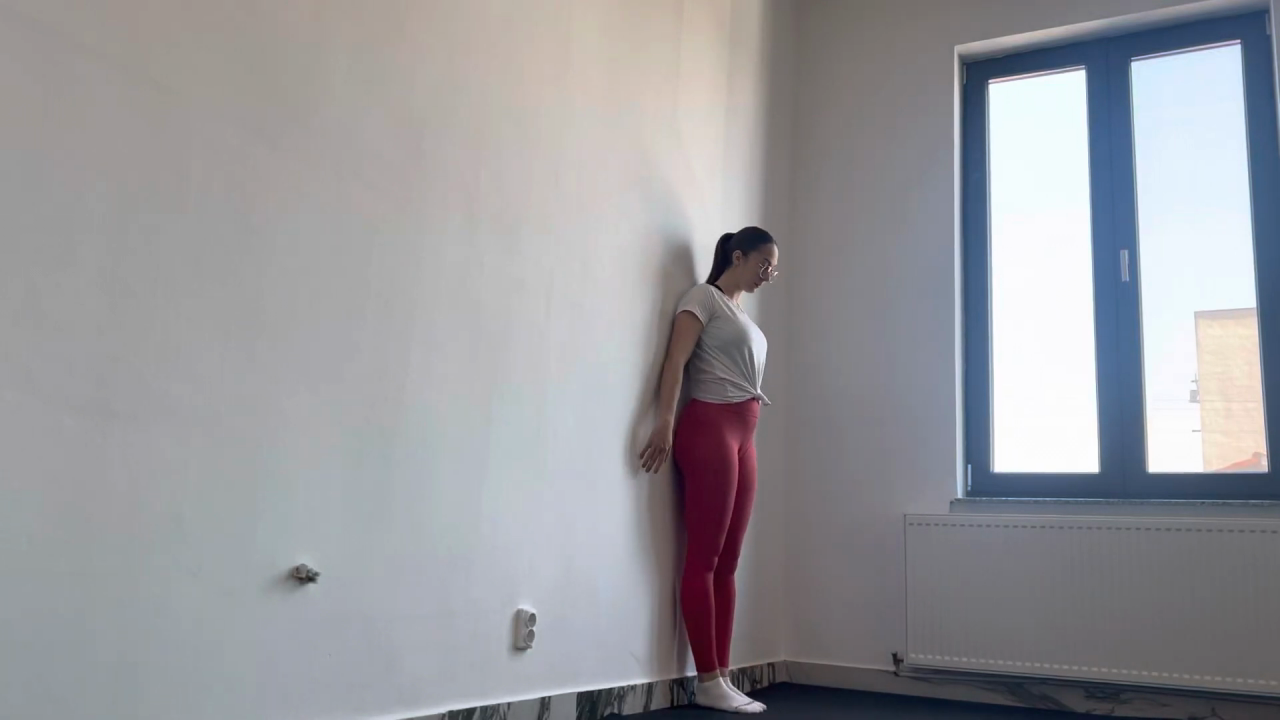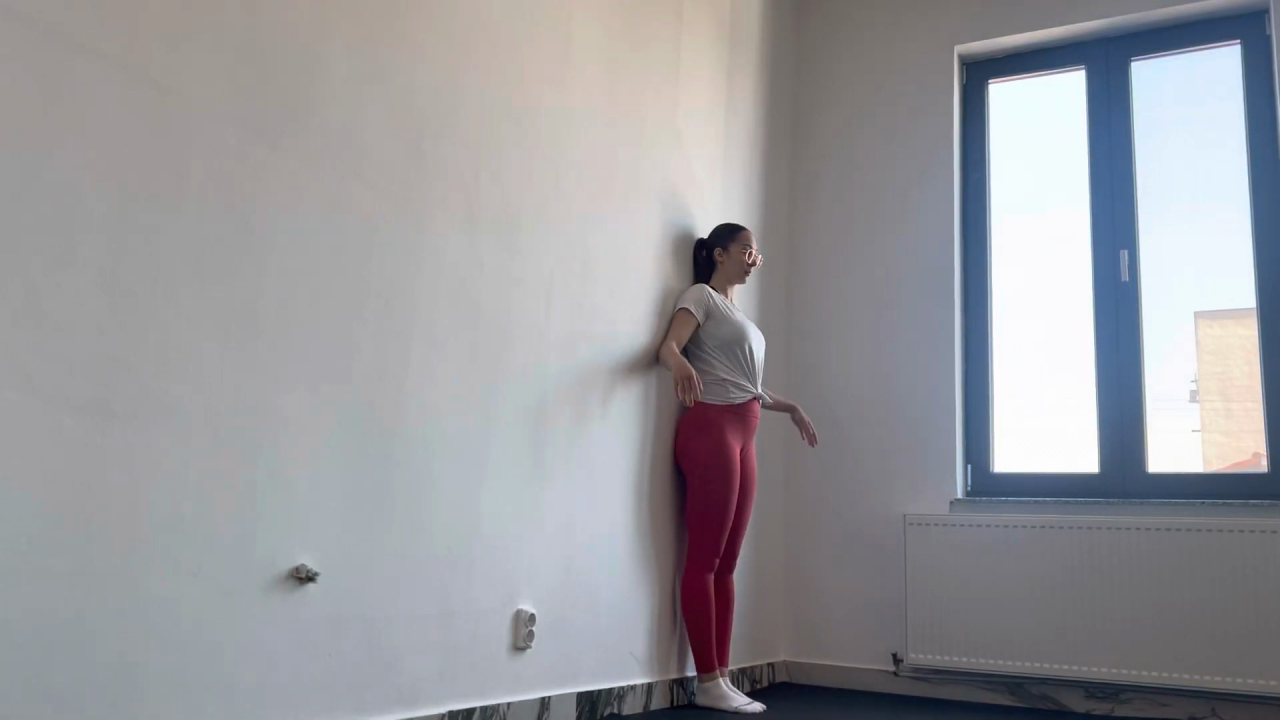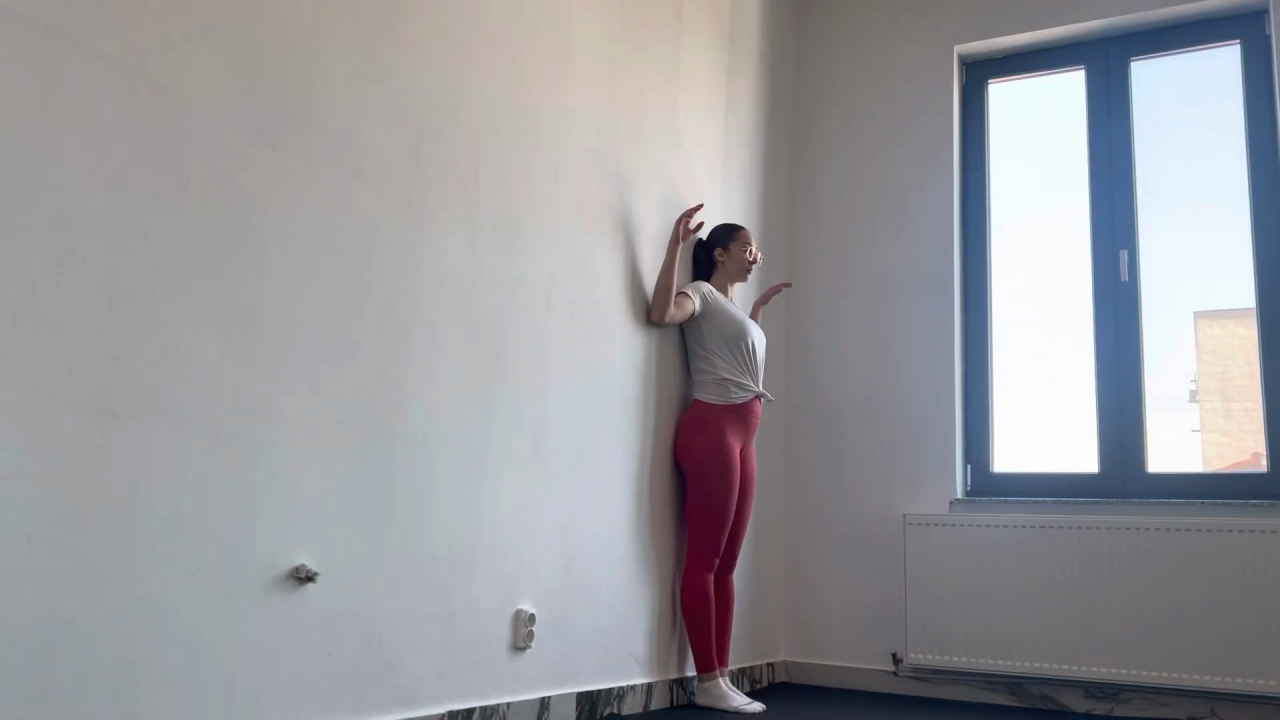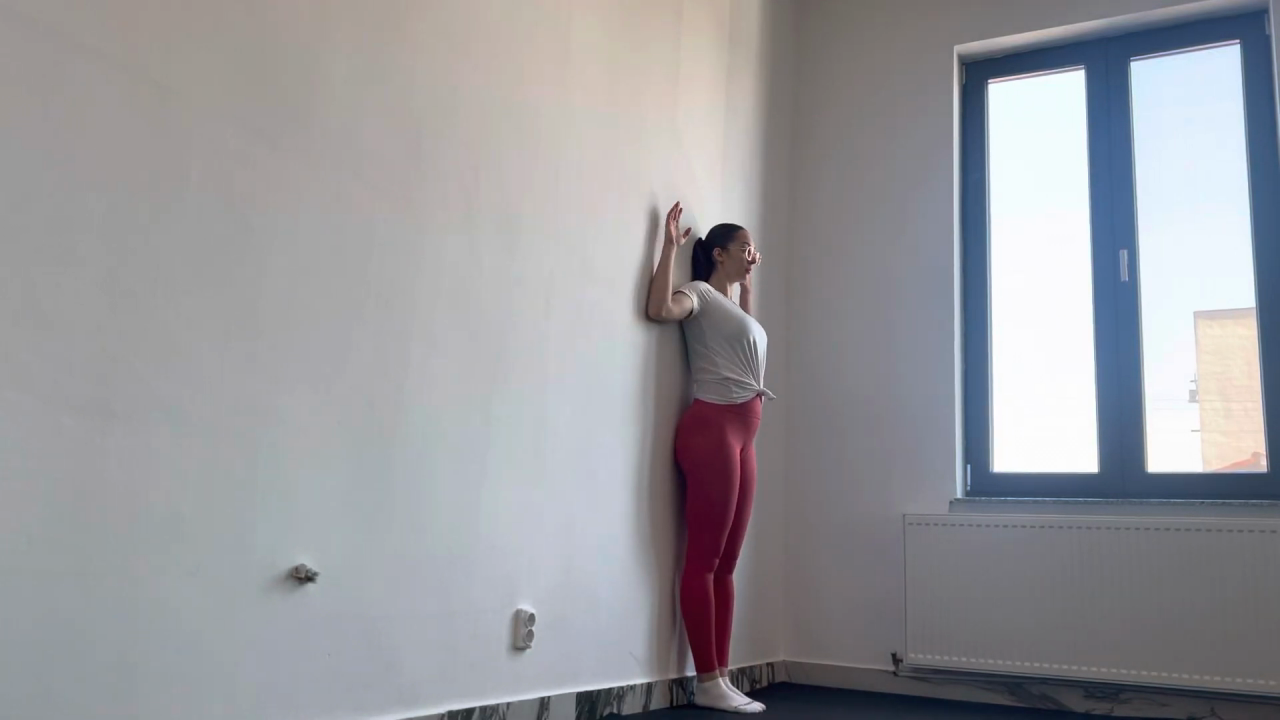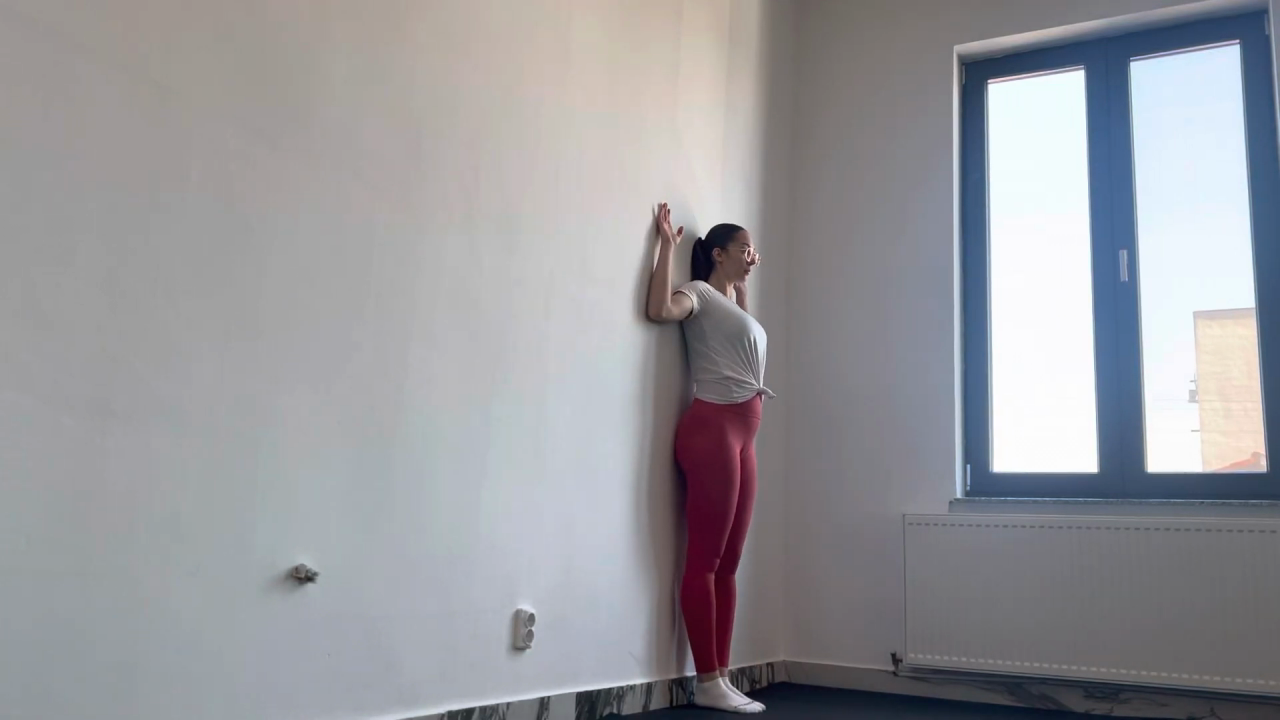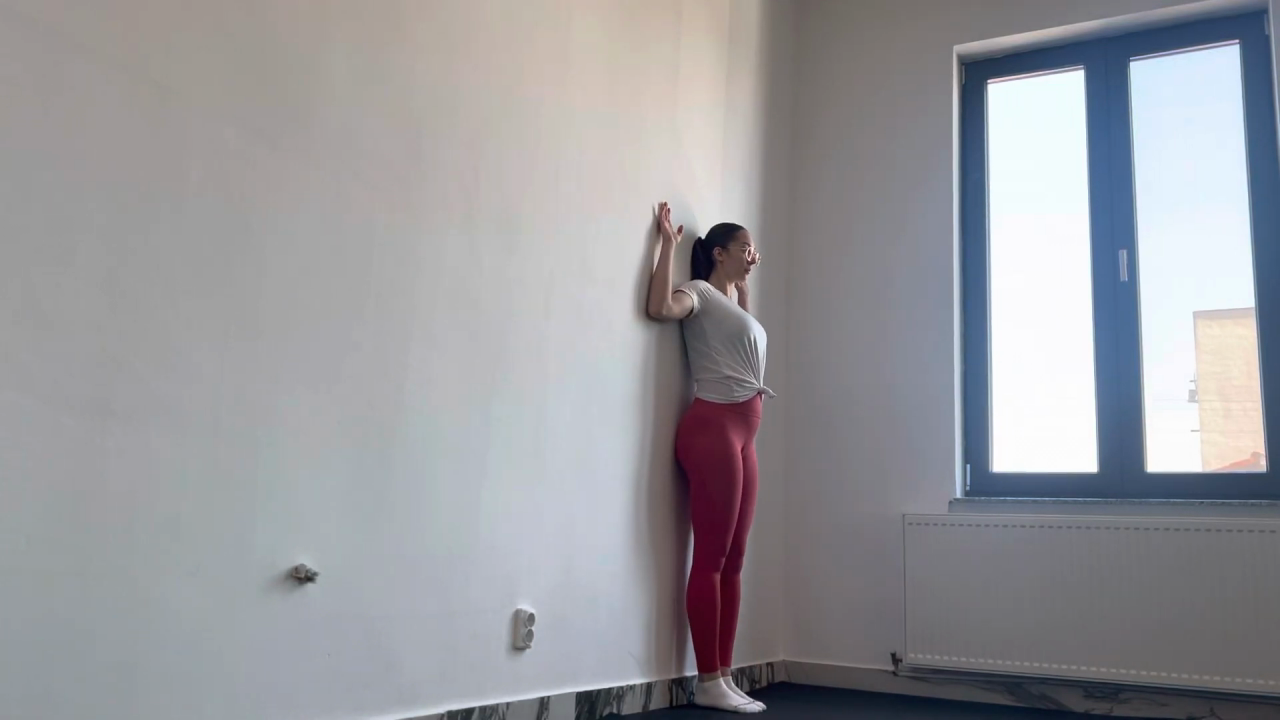
dt=0.4s
person 1, frame 1
left shoulder: (740, 311)
right shoulder: (704, 298)
right elbow: (675, 360)
right wrist: (665, 421)
left hip: (742, 434)
right hip: (710, 427)
left knee: (727, 561)
right knee: (704, 557)
left ankle: (721, 677)
right ankle: (708, 681)
person 1, frame 2
left shoulder: (733, 308)
right shoulder: (700, 296)
right elbow: (668, 344)
left wrist: (789, 406)
right wrist: (677, 362)
left hip: (741, 433)
right hip: (710, 429)
left knee: (726, 562)
right knee: (704, 558)
left ankle: (721, 678)
right ankle: (708, 682)
person 1, frame 3
left shoulder: (730, 306)
right shoulder: (700, 294)
right elbow: (661, 313)
left wrist: (761, 306)
right wrist: (675, 245)
left hip: (741, 435)
right hip: (711, 429)
left knee: (726, 562)
right knee: (704, 559)
left ankle: (721, 679)
right ankle: (708, 682)
person 1, frame 4
left shoulder: (728, 303)
right shoulder: (699, 294)
right elbow: (659, 309)
left wrist: (747, 289)
right wrist: (670, 245)
left hip: (740, 435)
right hip: (712, 429)
left knee: (726, 563)
right knee: (703, 560)
left ankle: (721, 678)
right ankle: (707, 682)
person 1, frame 5
left shoulder: (729, 301)
right shoulder: (698, 292)
right elbow: (659, 309)
left wrist: (742, 287)
right wrist: (667, 246)
left hip: (740, 434)
right hip: (712, 428)
left knee: (728, 563)
right knee: (705, 560)
left ankle: (721, 677)
right ankle: (707, 682)
person 1, frame 6
left shoulder: (730, 301)
right shoulder: (699, 292)
right elbow: (660, 308)
left wrist: (745, 284)
right wrist: (668, 244)
left hip: (740, 433)
right hip: (713, 428)
left knee: (732, 563)
right knee: (710, 559)
left ankle: (723, 677)
right ankle: (708, 682)
